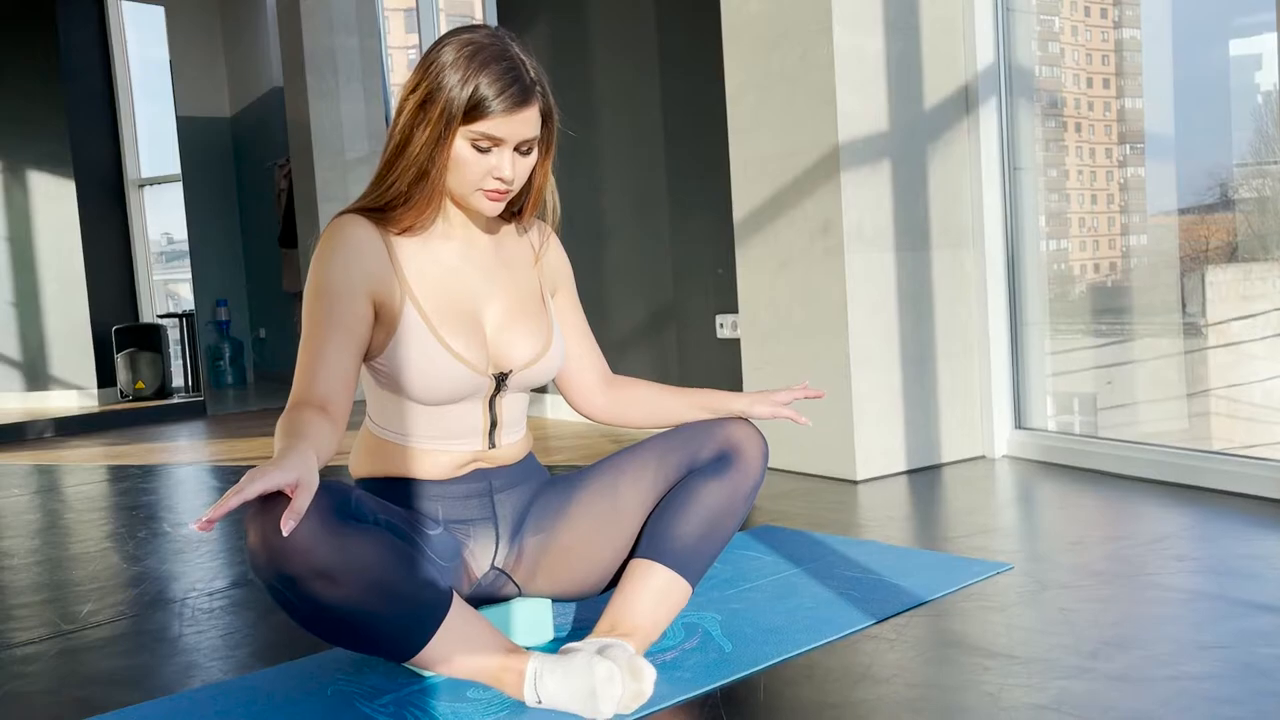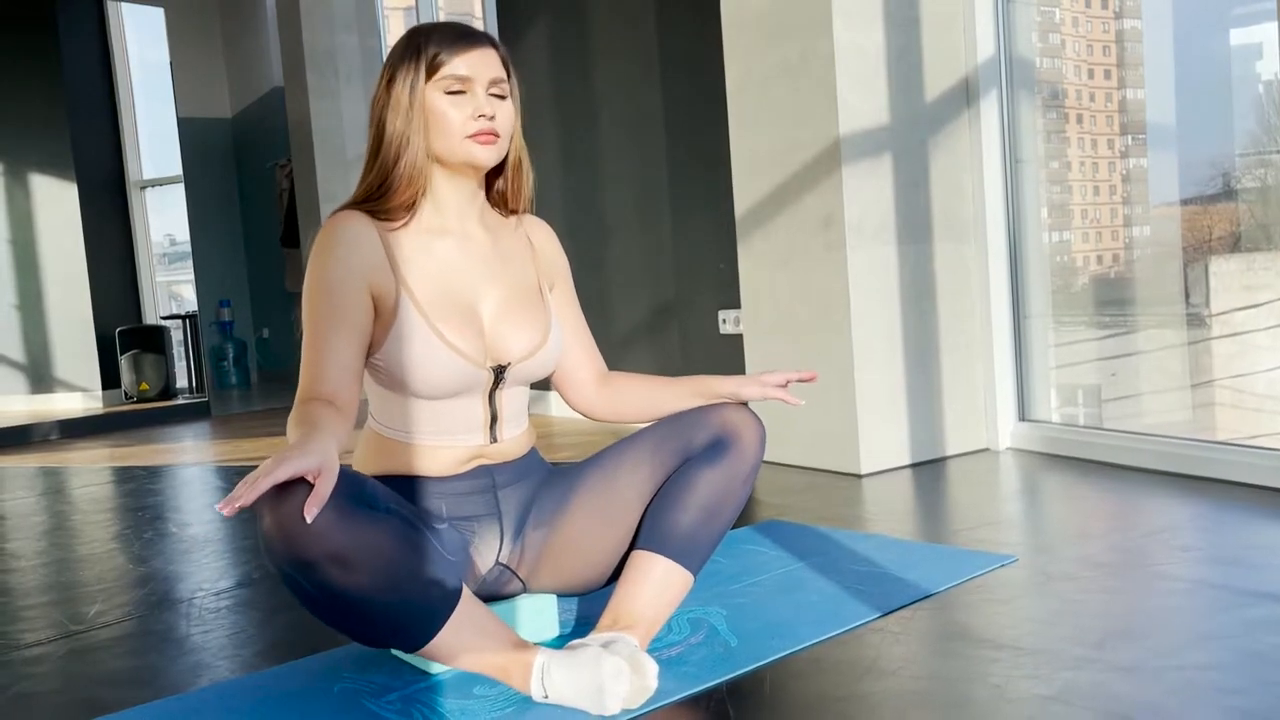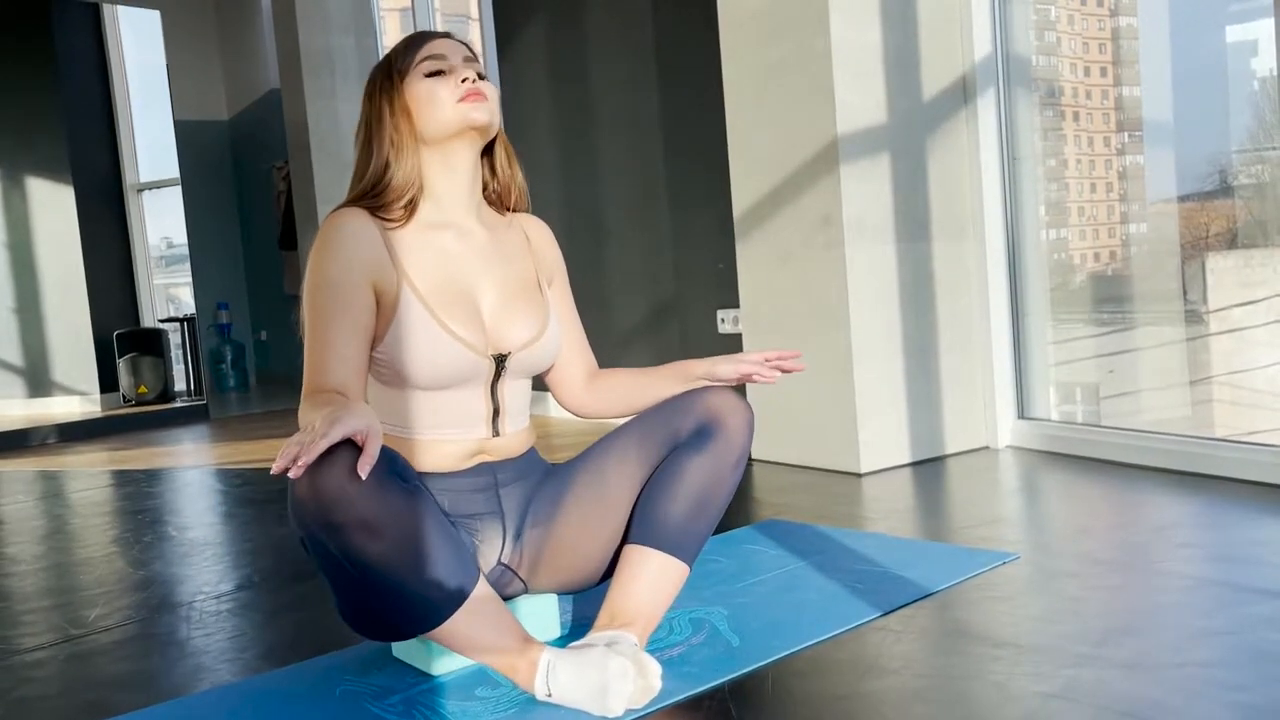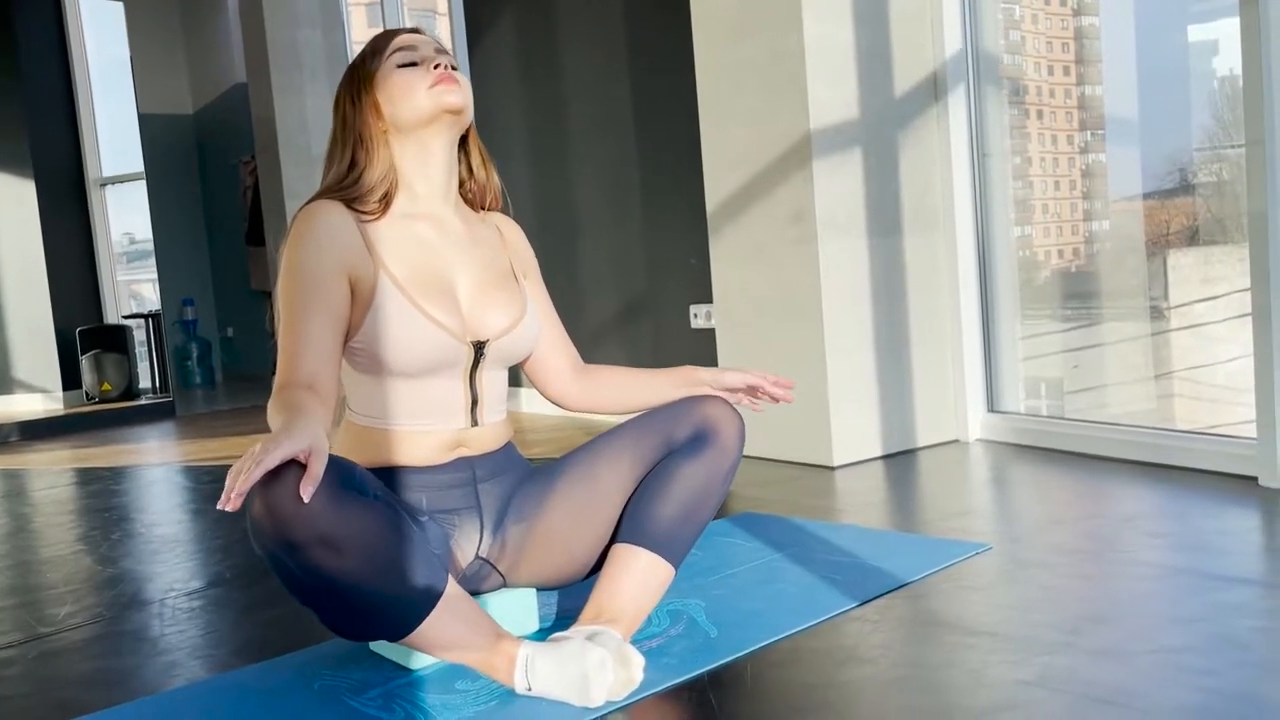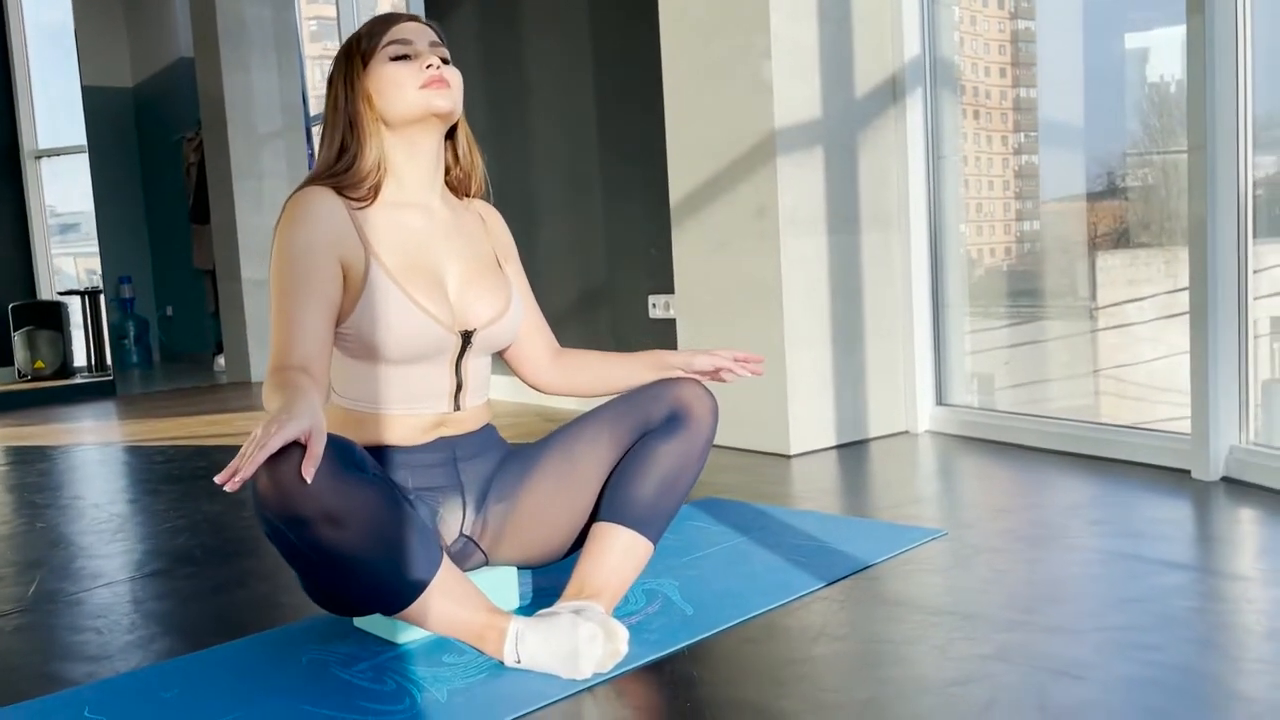
dt=1s
person 1, frame 1
left shoulder: (536, 246)
right shoulder: (361, 244)
left elbow: (598, 391)
right elbow: (318, 401)
left wrist: (733, 400)
right wrist: (299, 455)
left hip: (524, 513)
right hip: (411, 529)
left knee: (731, 447)
right knee: (287, 532)
left ankle: (611, 652)
person 1, frame 2
left shoulder: (533, 240)
right shoulder: (358, 240)
left elbow: (593, 388)
right elbow: (325, 398)
left wrist: (724, 385)
right wrist: (317, 442)
left hip: (528, 508)
right hip: (413, 527)
left knee: (730, 431)
right knee: (300, 515)
left ankle: (616, 645)
person 1, frame 3
left shoulder: (530, 238)
right shoulder: (358, 237)
left elbow: (582, 387)
right elbow: (328, 393)
left wrist: (708, 368)
right wrist: (345, 414)
left hip: (530, 508)
right hip: (416, 531)
left knee: (718, 415)
right knee: (334, 479)
left ankle: (615, 644)
person 1, frame 4
left shoulder: (502, 236)
right shoulder: (334, 227)
left elbow: (568, 378)
right elbow: (304, 383)
left wrist: (698, 378)
right wrist: (301, 423)
left hip: (506, 502)
right hip: (395, 524)
left knee: (708, 423)
right knee: (290, 497)
left ankle: (599, 637)
right ankle: (514, 660)
person 1, frame 5
left shoulder: (483, 221)
right shoulder: (324, 214)
left elbow: (546, 364)
right elbow: (293, 369)
left wrist: (669, 361)
right wrist: (299, 403)
left hip: (489, 485)
right hip: (378, 508)
left knee: (685, 405)
right knee: (292, 477)
left ankle: (582, 613)
right ankle: (504, 635)
